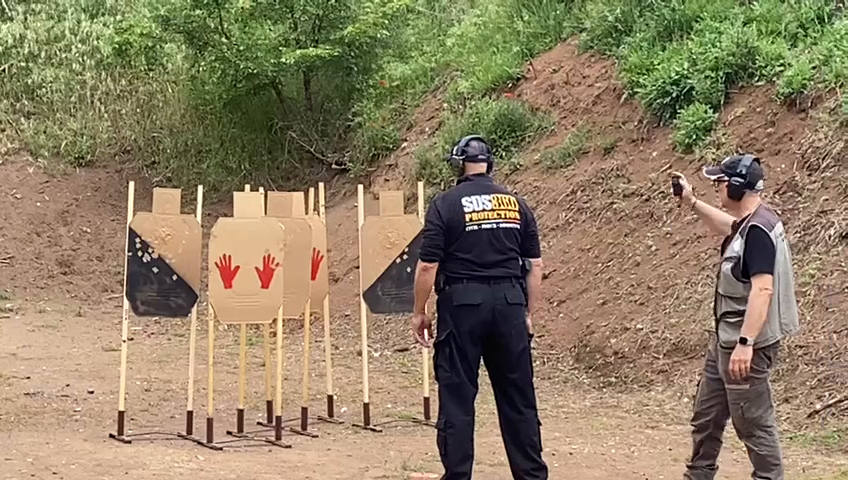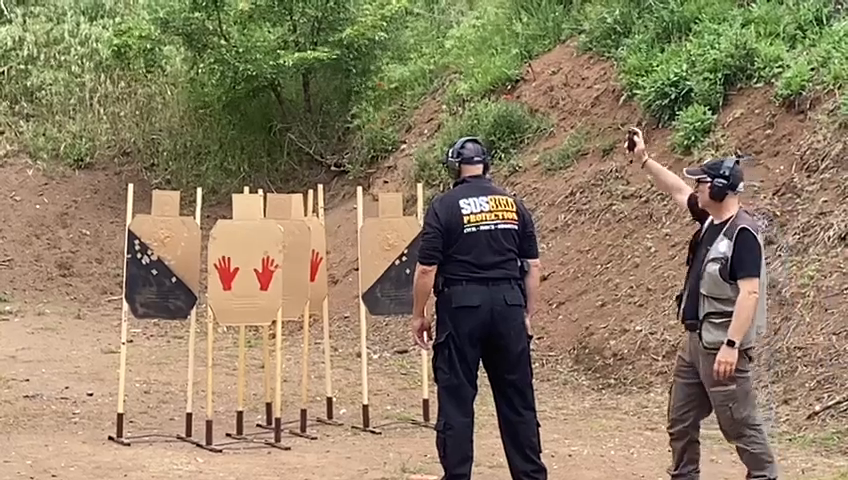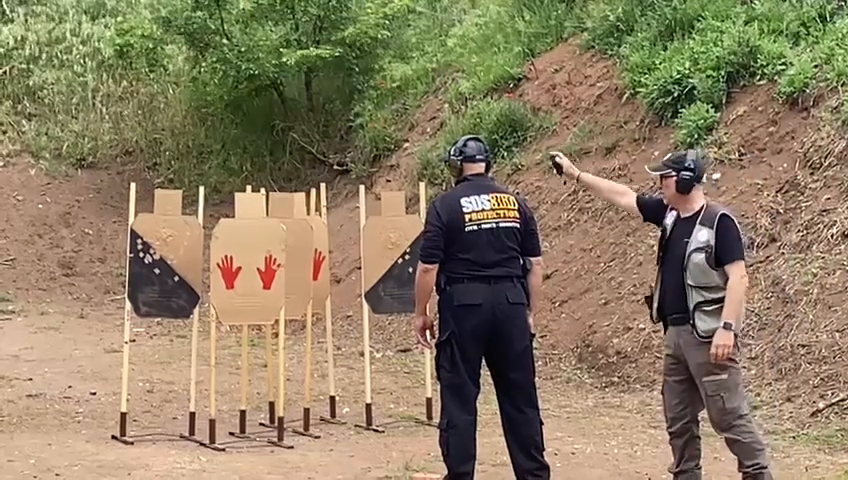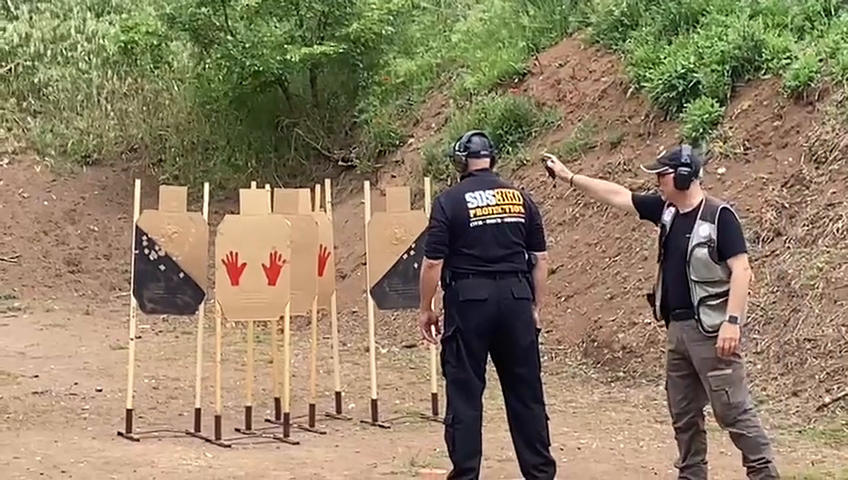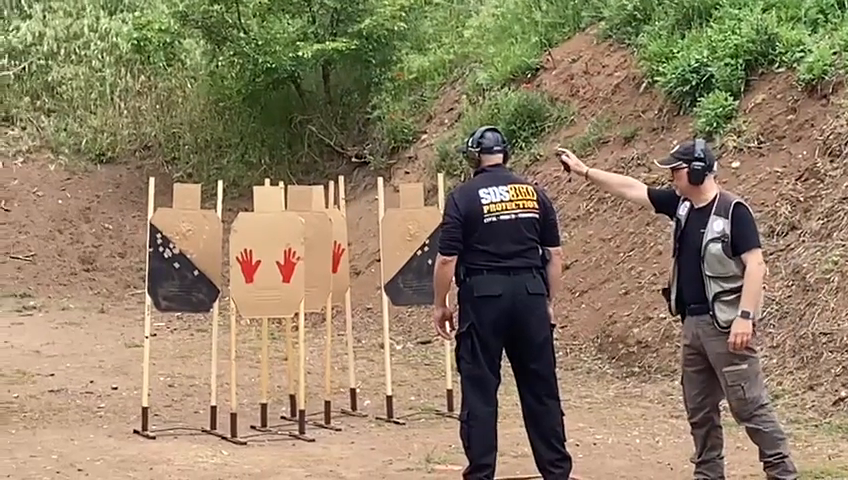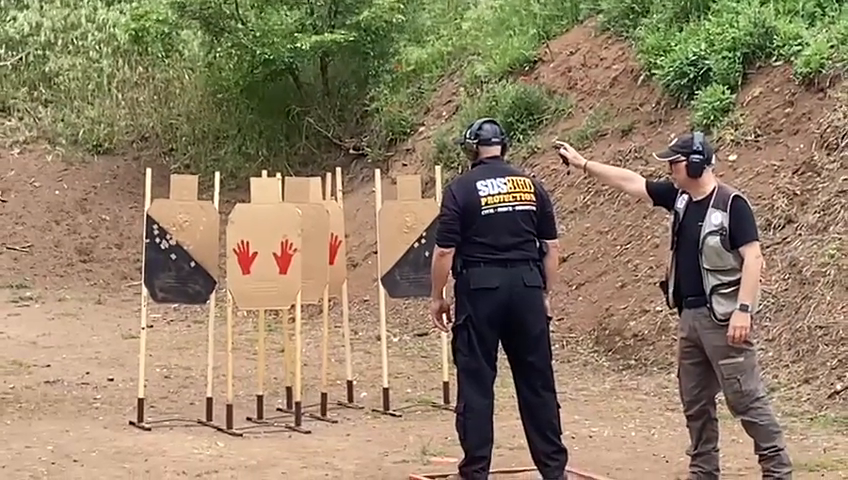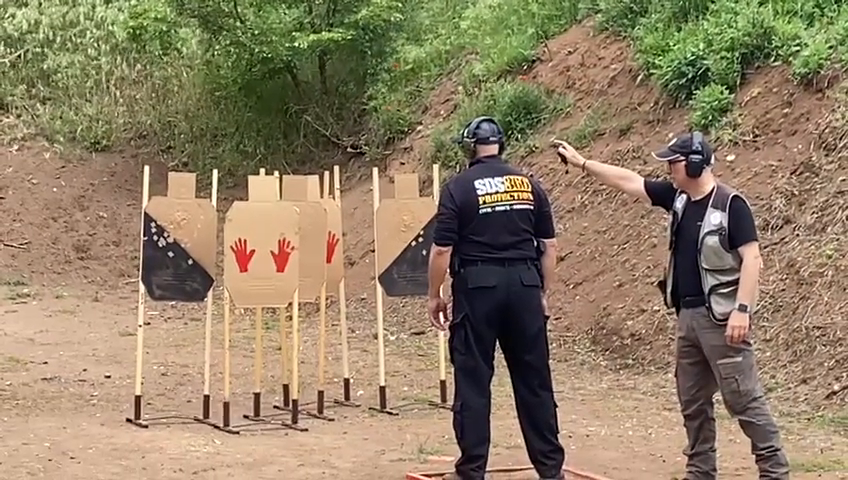
dt=0.5s
person 1, frame 1
left shoulder: (446, 203)
right shoulder: (516, 203)
left elbow: (428, 265)
right elbow: (535, 265)
left wrist: (419, 312)
right wrist: (528, 312)
left hip: (462, 304)
right hip: (508, 303)
left knee: (457, 396)
right knee: (518, 396)
person 1, frame 2
left shoulder: (444, 205)
right shoulder: (514, 204)
left elbow: (426, 268)
right elbow: (532, 266)
left wrist: (419, 315)
right wrist: (527, 313)
left hip: (461, 306)
right hip: (507, 305)
left knee: (456, 398)
right knee: (517, 398)
person 1, frame 3
left shoulder: (445, 204)
right shoulder: (516, 203)
left elbow: (428, 267)
right elbow: (535, 264)
left wrist: (420, 313)
right wrist: (530, 311)
left hip: (463, 304)
right hip: (510, 303)
left knee: (459, 397)
right knee: (520, 396)
person 1, frame 4
left shoulder: (449, 200)
right shoulder: (521, 198)
left elbow: (433, 263)
right elbow: (540, 258)
left wrist: (426, 308)
right wrist: (535, 306)
left hip: (469, 299)
right hip: (515, 298)
left knee: (464, 392)
right knee: (526, 391)
person 1, frame 5
left shoulder: (463, 196)
right shoulder: (534, 193)
left elbow: (447, 259)
right elbow: (554, 254)
left wrist: (440, 305)
right wrist: (549, 300)
left hip: (483, 295)
right hip: (529, 293)
left knee: (479, 389)
right knee: (541, 387)
person 1, frame 6
left shoulder: (461, 188)
right shoulder: (532, 185)
left elbow: (444, 250)
right elbow: (551, 246)
left wrist: (437, 296)
right wrist: (545, 292)
left hip: (480, 288)
right hip: (526, 286)
left knee: (476, 381)
right knee: (537, 380)
person 1, frame 7
left shoulder: (458, 186)
right shoulder: (529, 184)
left elbow: (442, 249)
right elbow: (549, 244)
left wrist: (434, 295)
right wrist: (543, 290)
left hip: (477, 286)
right hip: (524, 285)
left knee: (473, 380)
right knee: (534, 379)
person 2, frame 1
left shoulder: (759, 230)
right shoulder: (747, 222)
left elbow: (763, 290)
right elbow: (727, 225)
left wrist: (746, 343)
right wrist: (693, 202)
left hip: (746, 342)
right hip: (726, 338)
left knee: (752, 421)
right knee: (706, 414)
person 2, frame 2
left shoulder: (743, 233)
right shoulder: (712, 218)
left elbow: (750, 293)
right elbow: (678, 191)
left wrist: (731, 345)
right wrist: (644, 160)
left hip: (722, 344)
right hip: (696, 340)
left knee: (740, 425)
right knee: (681, 420)
person 2, frame 3
left shoulder: (719, 221)
right shoulder: (669, 213)
left elbow: (738, 277)
right elbow: (623, 196)
left wrist: (727, 327)
right wrist: (576, 174)
left hip: (708, 335)
right hip: (675, 333)
left knee: (729, 416)
right knee: (678, 418)
person 2, frame 4
left shoulder: (720, 215)
right shoulder: (667, 209)
left elbow: (742, 270)
right elbow: (617, 194)
left wrist: (732, 321)
right wrist: (569, 177)
left hip: (710, 330)
right hip: (677, 328)
left knee: (733, 410)
right knee: (683, 413)
person 2, frame 5
left shoulder: (733, 210)
right shoulder: (681, 204)
left elbow: (755, 265)
right elbow: (631, 188)
left wrist: (745, 316)
right wrist: (584, 171)
left hip: (724, 324)
right hip: (693, 323)
left knee: (750, 405)
right knee: (699, 408)
person 2, frame 6
left shoulder: (731, 203)
right shoulder: (679, 197)
left elbow: (753, 258)
right elbow: (629, 181)
left wrist: (744, 309)
right wrist: (583, 163)
left hip: (722, 317)
right hip: (689, 316)
left knee: (745, 398)
right knee: (695, 401)
person 2, frame 7
left shoulder: (730, 203)
right shoulder: (677, 196)
left elbow: (751, 258)
right elbow: (629, 180)
left wrist: (742, 309)
right wrist: (582, 162)
left hip: (720, 317)
right hip: (687, 315)
left knee: (743, 398)
right knee: (692, 400)
